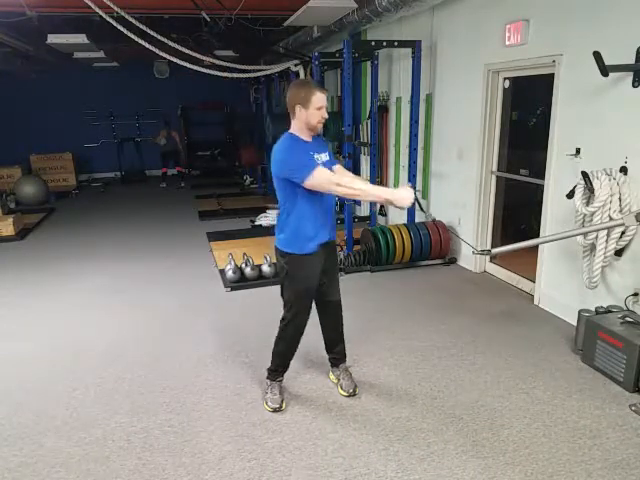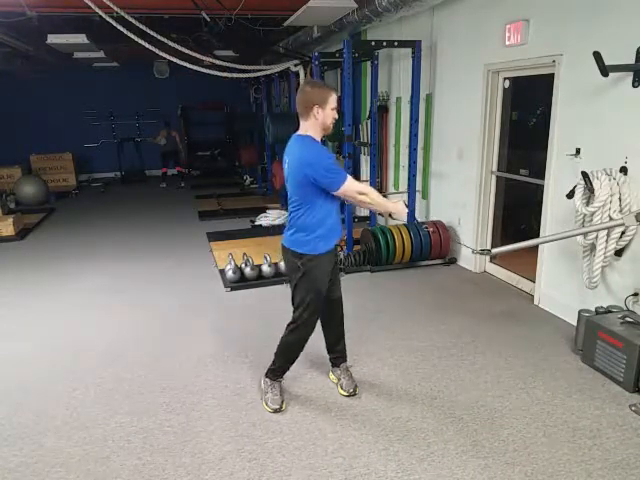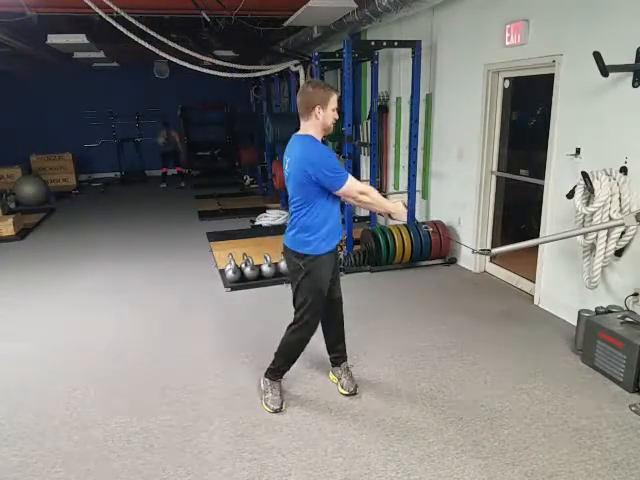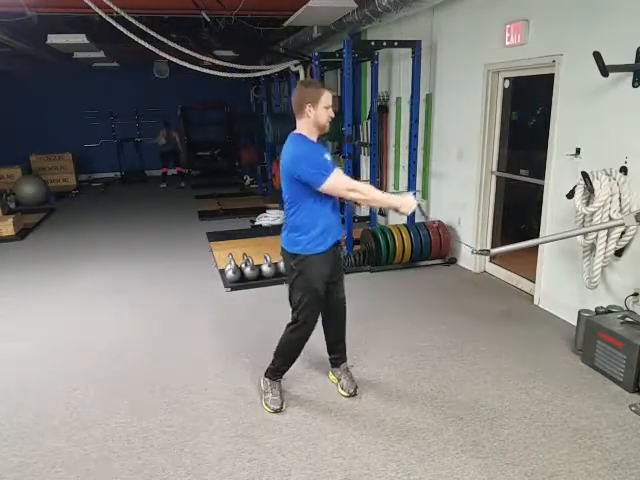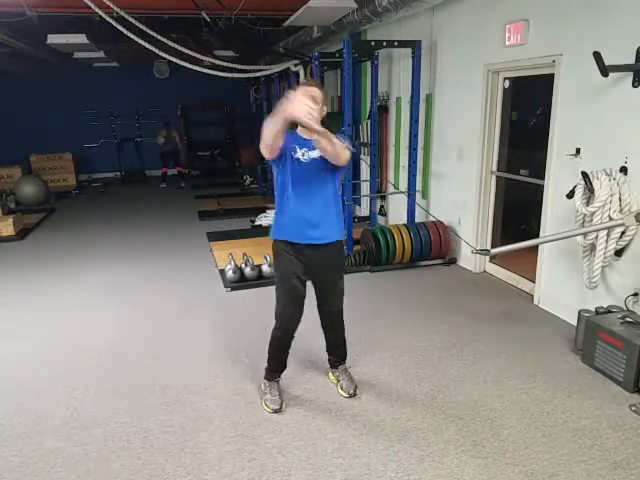
dt=0.4s
person 1, frame 1
left shoulder: (319, 144)
right shoulder: (288, 151)
left elbow: (346, 176)
right elbow: (336, 186)
left wrist: (388, 193)
right wrist: (390, 195)
left hip: (324, 245)
right hip: (298, 251)
left knee: (331, 309)
right knee: (295, 317)
left ankle: (338, 366)
right ankle: (274, 378)
person 1, frame 2
left shoulder: (300, 145)
right shoulder: (313, 155)
left elbow: (343, 190)
right elbow: (357, 192)
left wrist: (382, 205)
right wrist: (392, 208)
left hip: (321, 247)
right hip: (307, 253)
left knee: (332, 307)
right knee: (305, 318)
left ankle: (338, 365)
right ankle: (272, 378)
person 1, frame 3
left shoulder: (298, 145)
right shoulder: (316, 154)
left elbow: (342, 192)
right elbow: (358, 192)
left wrist: (380, 207)
right wrist: (392, 208)
left hip: (321, 247)
right hip: (309, 253)
left knee: (332, 307)
right knee: (307, 319)
left ankle: (339, 364)
right ankle: (272, 377)
person 1, frame 4
left shoulder: (318, 147)
right shoulder: (298, 152)
left elbow: (346, 184)
right elbow: (346, 190)
left wrist: (392, 198)
right wrist: (396, 201)
left hip: (330, 245)
right hip: (305, 253)
left knee: (335, 309)
right knee: (304, 319)
left ankle: (338, 365)
right ankle: (271, 378)
person 1, frame 5
left shoulder: (338, 146)
right shoulder: (285, 143)
left elbow: (337, 154)
right elbow: (268, 144)
left wrist: (313, 126)
right wrist: (286, 116)
left hip: (329, 243)
right hip: (290, 245)
left knee: (333, 312)
right knee: (287, 318)
left ankle: (338, 366)
right ankle: (271, 379)
